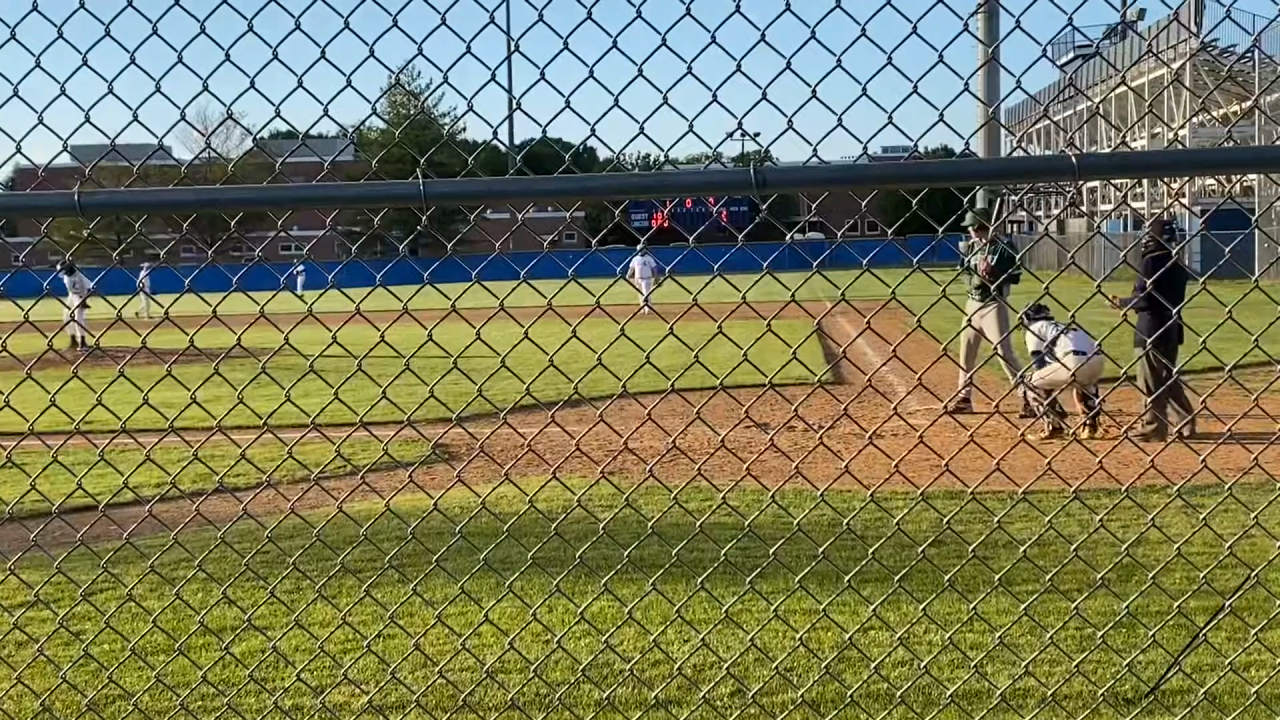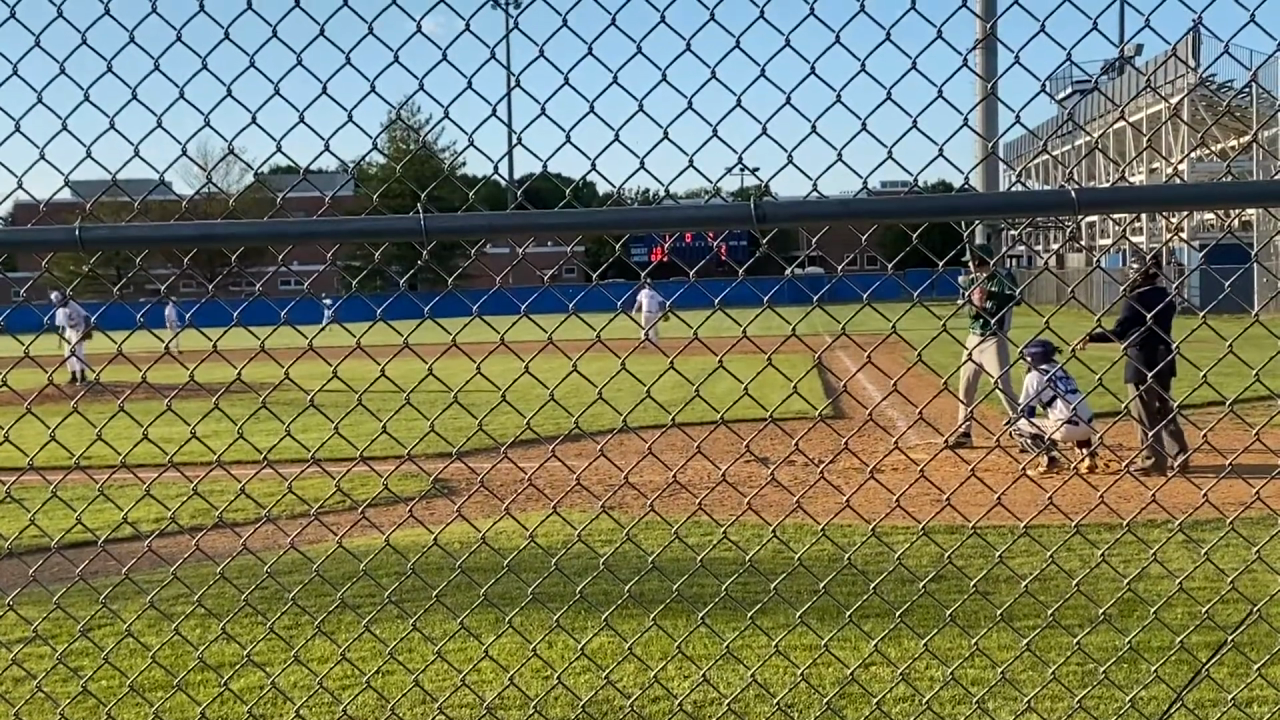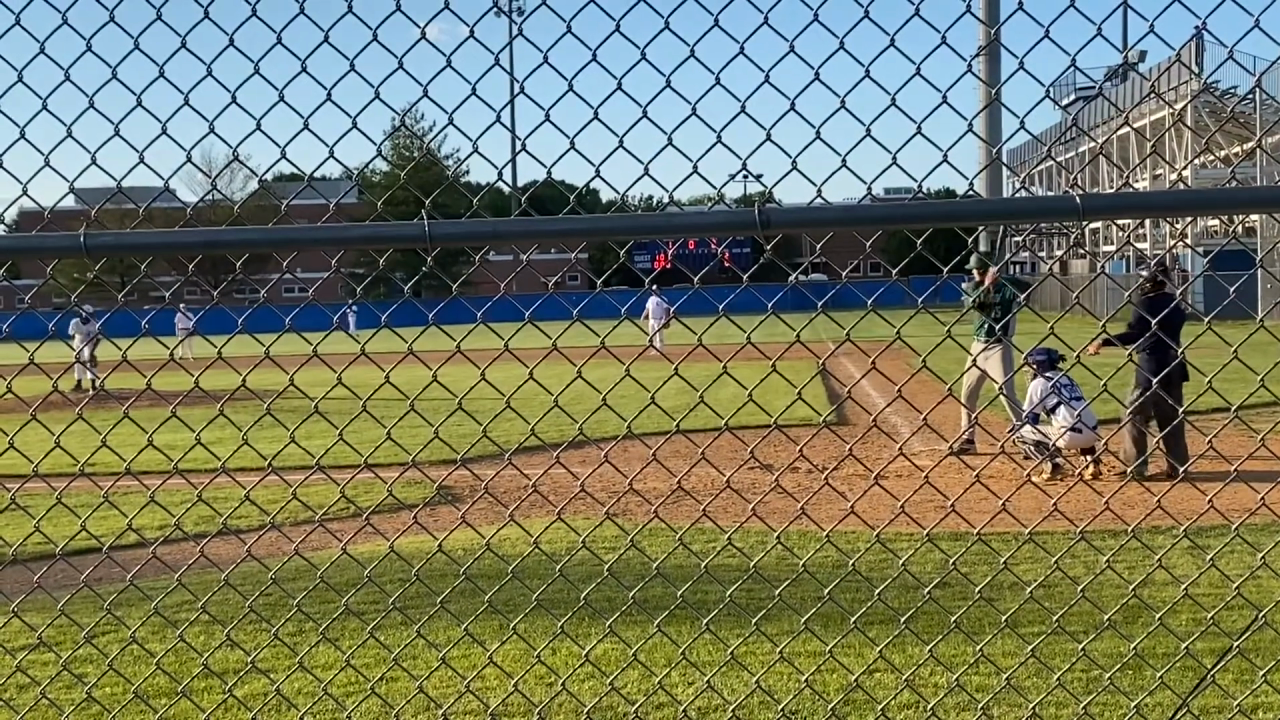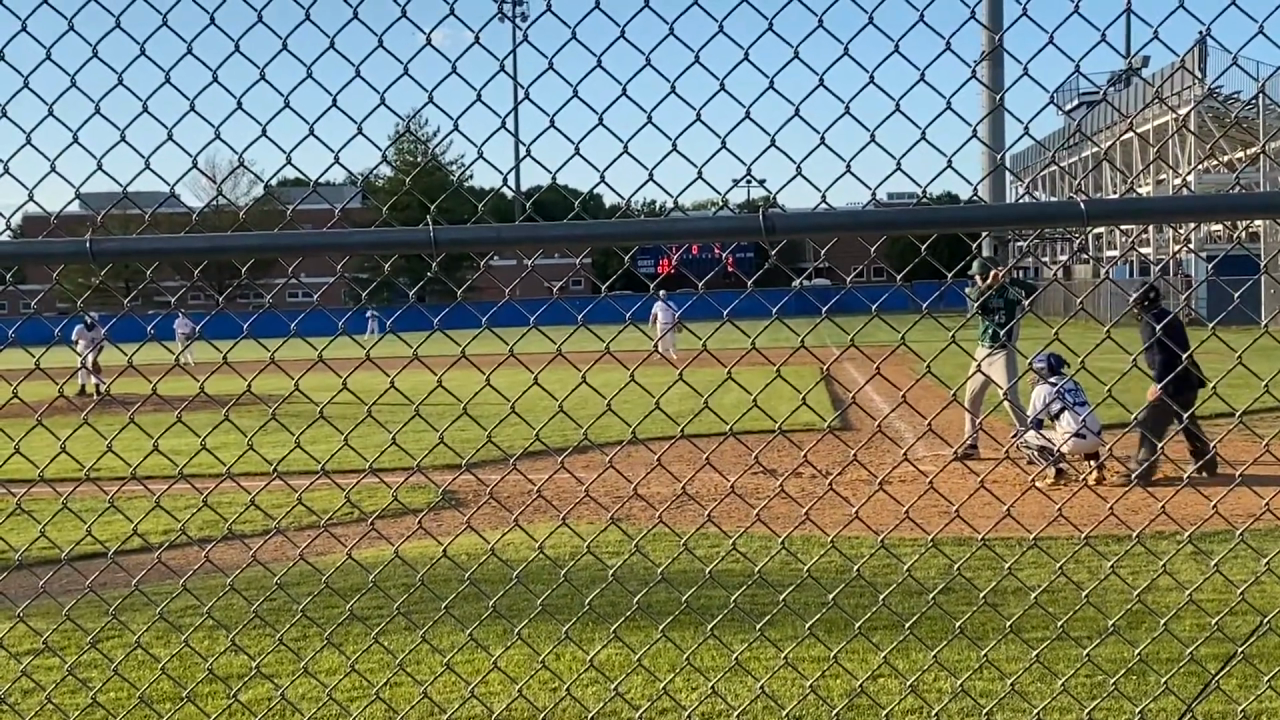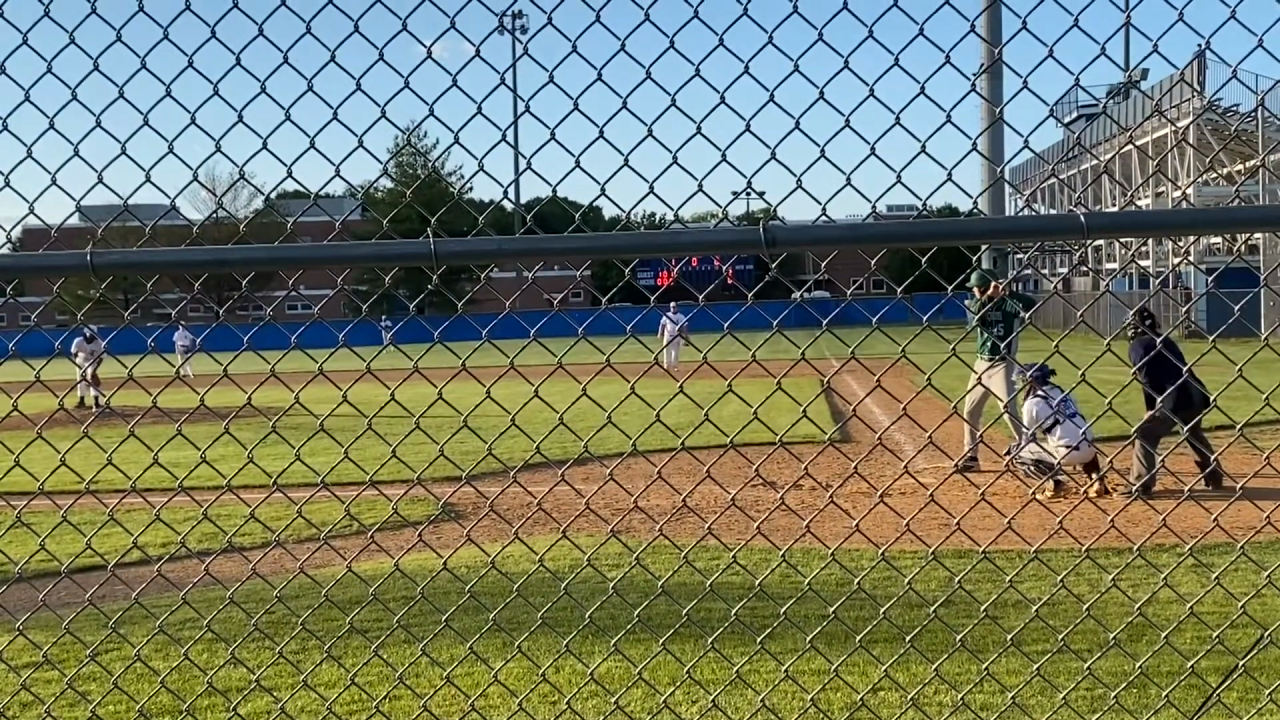
dt=1s
person 1, frame 1
left shoulder: (1150, 263)
right shoulder: (1177, 264)
left elbow: (1143, 300)
right elbow: (1177, 297)
left wrist: (1120, 302)
left hip: (1152, 326)
right hip: (1171, 325)
left knee: (1151, 380)
right knee: (1169, 377)
left ankle: (1154, 427)
right ankle: (1185, 422)
person 1, frame 2
left shoulder: (1134, 299)
right shoulder: (1166, 297)
left elbow: (1118, 333)
left wrist: (1090, 337)
left hip: (1141, 359)
right hip: (1163, 358)
left knee: (1145, 414)
right knee: (1165, 409)
left ankle: (1153, 462)
right ankle: (1178, 457)
person 1, frame 3
left shoulder: (1145, 303)
right shoulder: (1175, 304)
left elbow: (1133, 335)
right elbow: (1171, 331)
left wrist: (1103, 342)
left hip: (1152, 365)
right hip: (1173, 365)
left knee: (1136, 416)
right knee: (1172, 417)
left ankle: (1135, 467)
right ankle: (1178, 466)
person 1, frame 4
left shoulder: (1151, 321)
right shoulder: (1169, 317)
left elbow: (1162, 355)
left wrist: (1157, 383)
left hip: (1173, 381)
right hip: (1187, 377)
left knee: (1149, 423)
right knee: (1187, 421)
left ankle: (1140, 472)
right ankle: (1207, 464)
person 1, frame 5
left shoulder: (1138, 346)
right shoulder: (1165, 341)
left elbow: (1147, 379)
left wrist: (1151, 409)
left hip: (1174, 398)
right hip: (1195, 394)
left knee: (1144, 435)
right knee: (1195, 434)
left ankle: (1140, 487)
right ankle: (1214, 477)
person 2, frame 1
left shoulder: (1004, 246)
right shoulder: (971, 246)
left elbow: (1015, 277)
right elbow: (966, 276)
left wrist: (992, 272)
right wrist: (977, 279)
left hip: (994, 305)
right hip: (973, 304)
left knee: (1004, 352)
right knee: (967, 351)
left ankle: (1028, 397)
right ankle: (964, 398)
person 2, frame 2
left shoulder: (1003, 277)
right shoulder: (970, 281)
left elbow: (1015, 299)
right elbow: (970, 313)
left wrist: (988, 294)
right wrist: (975, 304)
left hip: (995, 340)
right hip: (974, 338)
left knee: (1003, 386)
right knee: (966, 386)
right ankle: (964, 432)
person 2, frame 3
left shoulder: (1007, 285)
right shoulder: (973, 286)
left elbow: (1027, 289)
right elbow: (970, 303)
left wrist: (1001, 279)
right wrist: (987, 286)
left hip: (999, 347)
right hip: (978, 345)
left knee: (1006, 393)
right knee: (968, 393)
right ankle: (967, 439)
person 2, frame 4
left shoulder: (1010, 291)
right shoulder: (980, 291)
left elbow: (1032, 291)
right elbow: (974, 301)
left wrist: (1008, 279)
right wrist: (989, 284)
left hip: (1003, 353)
right hip: (983, 351)
left knee: (1010, 398)
right knee: (971, 398)
right ankle: (971, 444)
person 2, frame 5
left shoulder: (1009, 303)
right shoulder: (977, 303)
left elbow: (1031, 305)
right elbow: (974, 315)
left wrist: (1007, 292)
right wrist: (990, 296)
left hip: (1003, 364)
right hip: (982, 363)
left knee: (1009, 411)
right knee: (970, 410)
right ankle: (971, 457)
